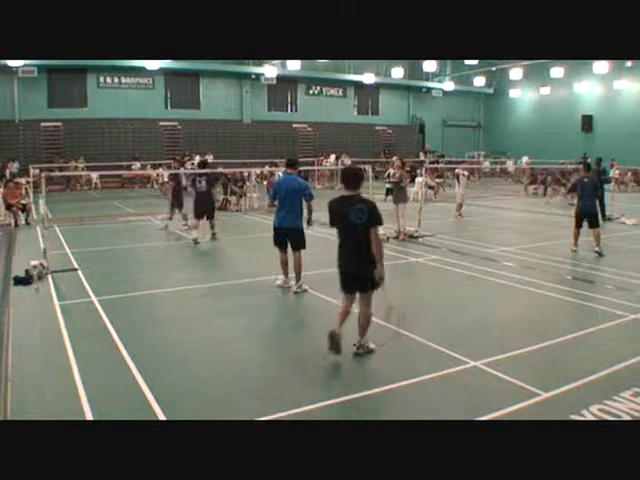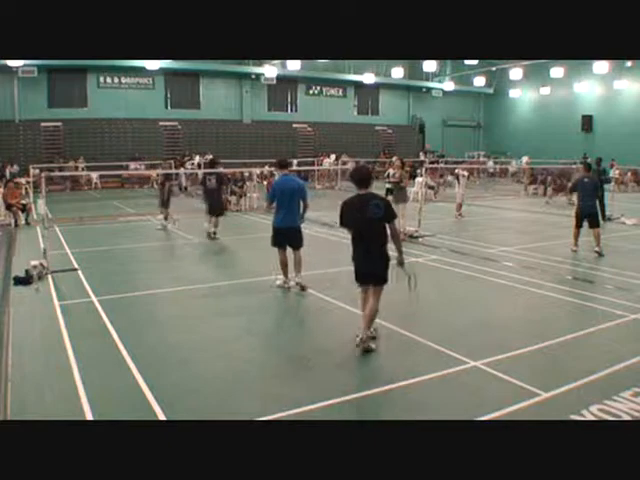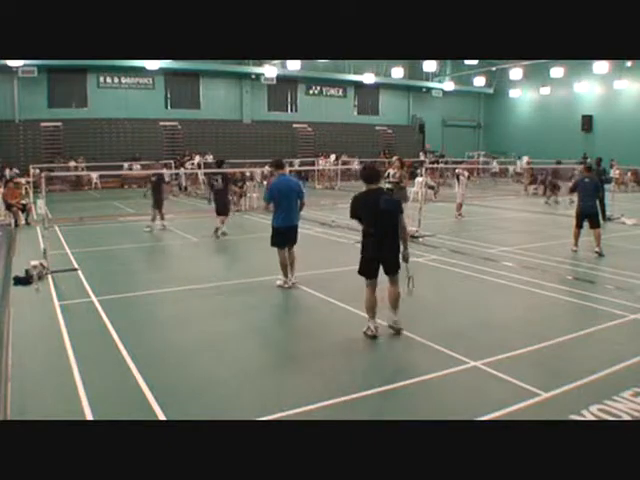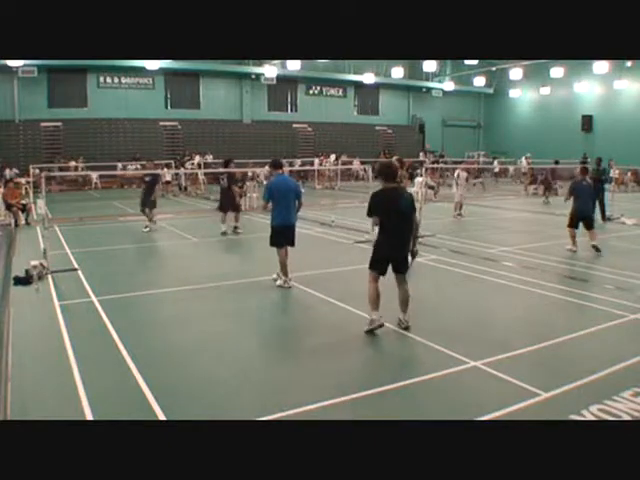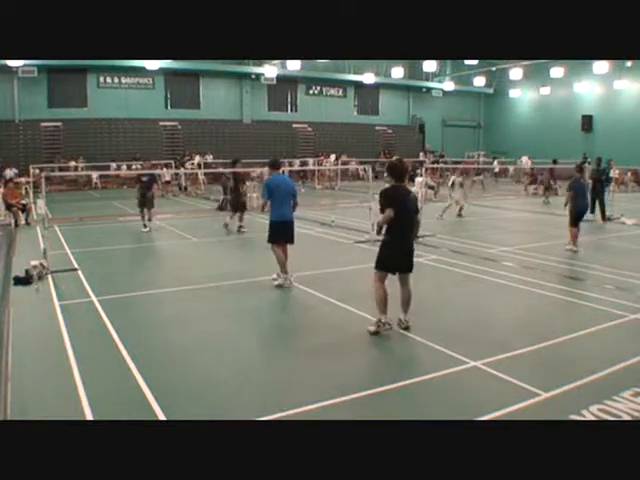
dt=0.3s
person 1, frame 1
left shoulder: (334, 205)
right shoulder: (368, 206)
right elbow: (375, 239)
right wrist: (380, 266)
left hip: (345, 261)
right hip: (365, 262)
left knee: (347, 300)
right knee: (365, 302)
left ankle: (336, 329)
right ankle: (361, 343)
person 1, frame 2
left shoulder: (347, 205)
right shoulder: (382, 202)
left elbow: (349, 230)
right elbow: (394, 232)
right wrist: (400, 253)
left hip: (359, 256)
right hip: (379, 256)
left knee: (365, 292)
right knee: (374, 297)
left ankle: (368, 329)
right ankle: (363, 337)
person 1, frame 3
left shoulder: (358, 199)
right shoulder: (392, 197)
left elbow: (361, 223)
right elbow: (402, 225)
right wrist: (405, 248)
left hip: (370, 249)
right hip: (391, 248)
left knee: (370, 287)
right knee: (394, 283)
left ankle: (372, 325)
right ankle: (394, 319)
person 1, frame 4
left shoulder: (378, 196)
right shoulder: (407, 196)
left elbow: (375, 221)
right elbow: (415, 223)
left wrist: (384, 220)
right wrist: (414, 244)
left hip: (384, 244)
right hip: (402, 246)
left knee: (373, 280)
right knee: (402, 282)
left ankle: (375, 317)
right ankle: (404, 319)
person 1, frame 5
left shoulder: (387, 193)
right shoulder: (411, 195)
left elbow: (389, 214)
right elbow: (417, 222)
left wrist: (379, 224)
left hip: (391, 244)
right hip: (407, 245)
left knee: (378, 281)
right knee: (405, 283)
left ankle: (383, 320)
right ankle: (404, 319)
person 2, frame 1
left shoulder: (277, 183)
right shoulder: (302, 184)
left elbow: (271, 203)
right elbow: (309, 205)
right wrist: (309, 218)
left hip: (280, 223)
right hip: (296, 223)
left knee: (282, 252)
right knee: (297, 253)
left ankle: (286, 280)
right ankle: (298, 284)
person 2, frame 2
left shoulder: (275, 184)
right shoulder: (299, 183)
left elbow: (268, 205)
right elbow: (306, 204)
left wrist: (271, 205)
right wrist: (302, 216)
left hip: (279, 223)
right hip: (294, 222)
left knee: (282, 251)
right knee: (297, 251)
left ankle: (286, 280)
right ankle: (298, 277)
person 2, frame 3
left shoulder: (272, 184)
right shoulder: (295, 182)
left elbow: (267, 206)
right elbow: (302, 203)
left wrist: (268, 204)
left hip: (279, 222)
right hip: (293, 221)
left knee: (282, 250)
right knee: (290, 248)
left ankle: (286, 280)
right ankle: (292, 276)
person 2, frame 4
left shoulder: (271, 184)
right shoulder: (293, 182)
left elbow: (265, 205)
right elbow: (300, 203)
left wrist: (265, 207)
left hip: (278, 221)
right hip: (290, 220)
left knee: (281, 249)
right knee: (285, 248)
left ankle: (286, 279)
right ankle: (282, 273)
person 2, frame 5
left shoulder: (270, 181)
right shoulder: (290, 181)
left elbow: (265, 201)
right elbow: (295, 202)
left wrist: (262, 209)
left hip: (277, 218)
right hip: (288, 218)
left knee: (276, 246)
right knee: (283, 245)
left ankle: (286, 276)
right ankle: (282, 273)
